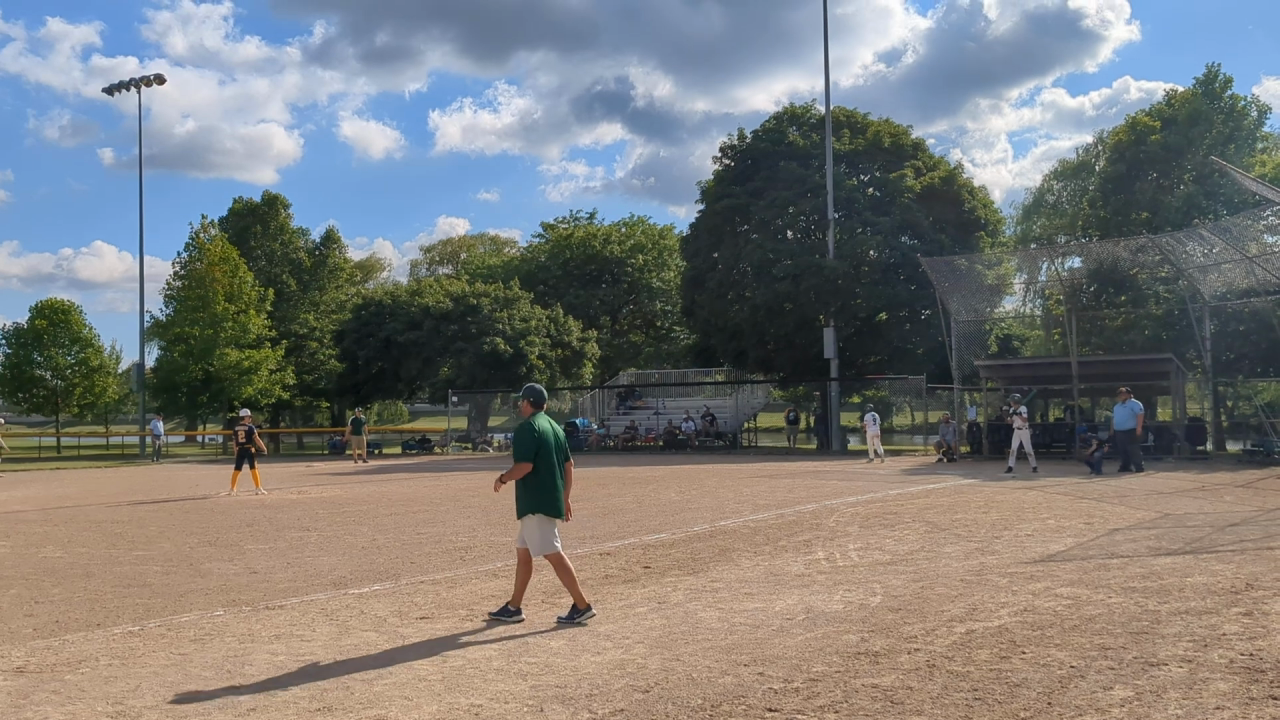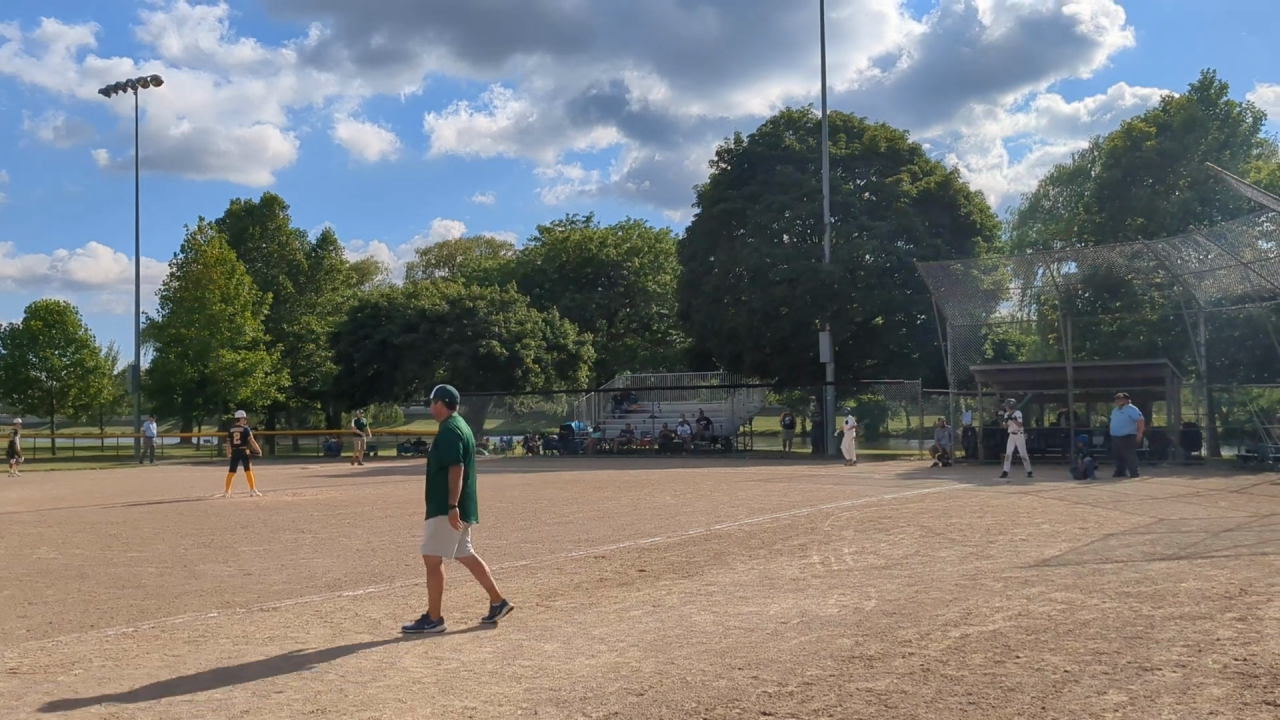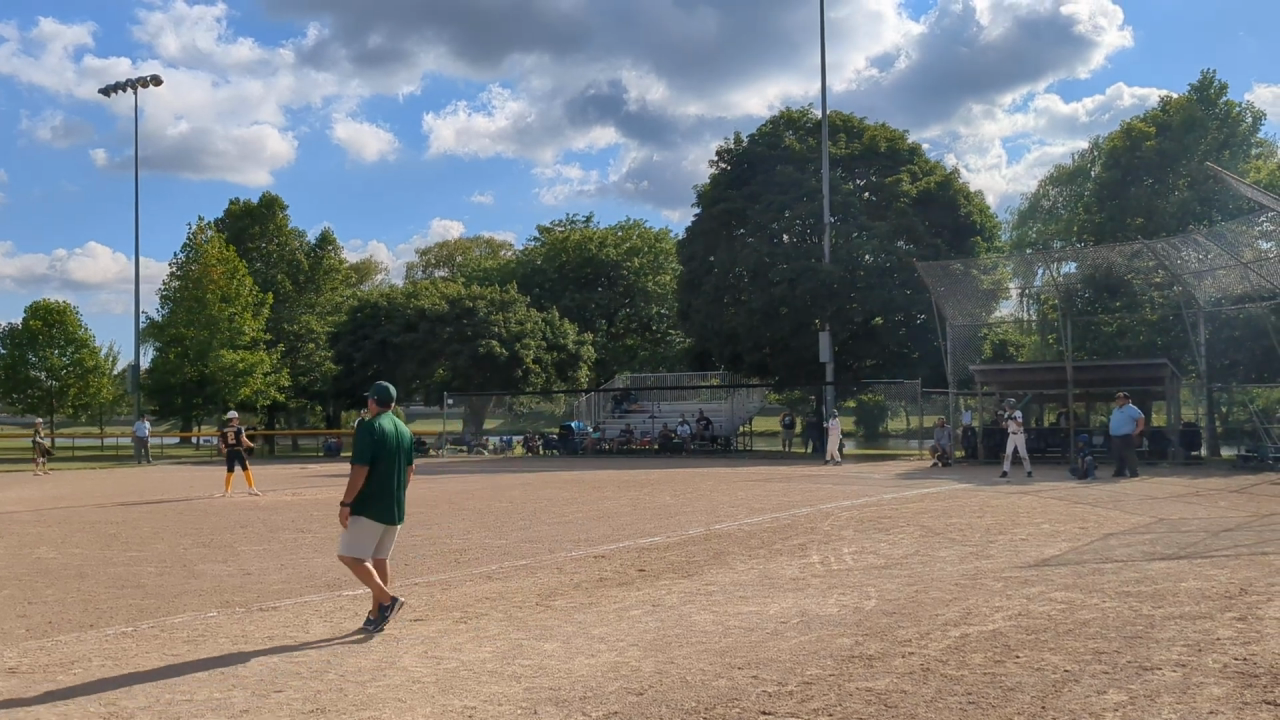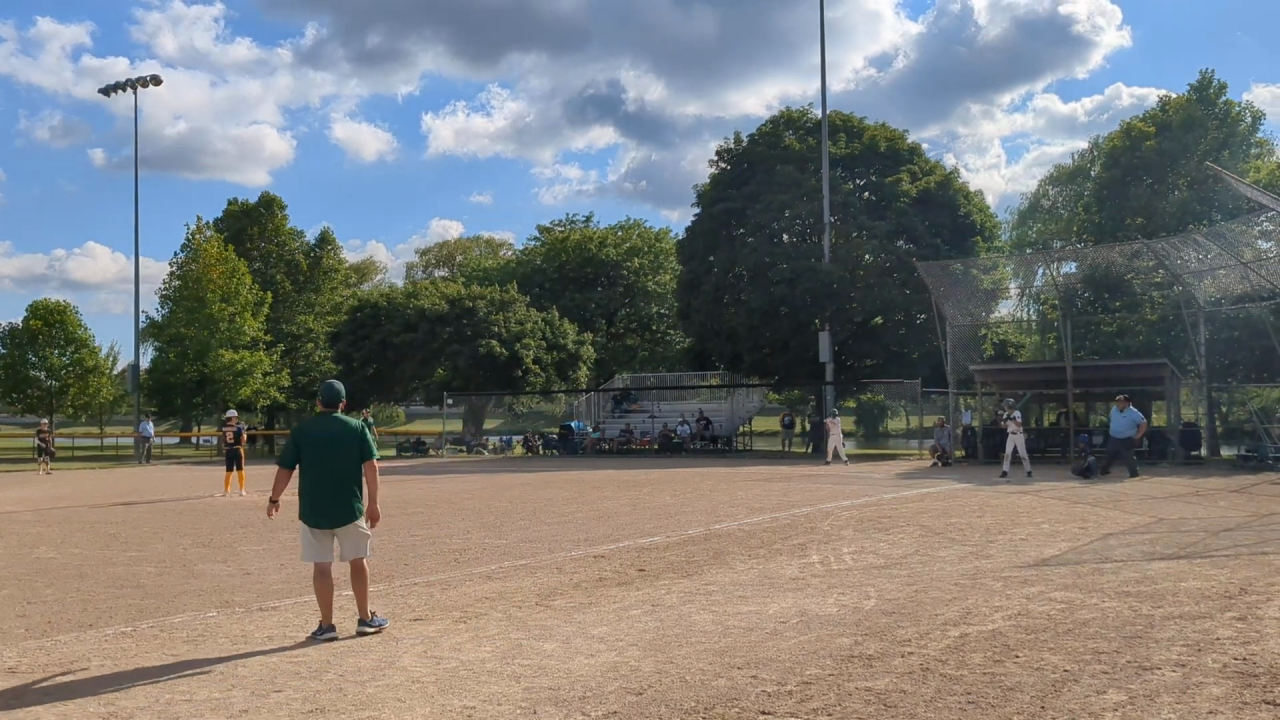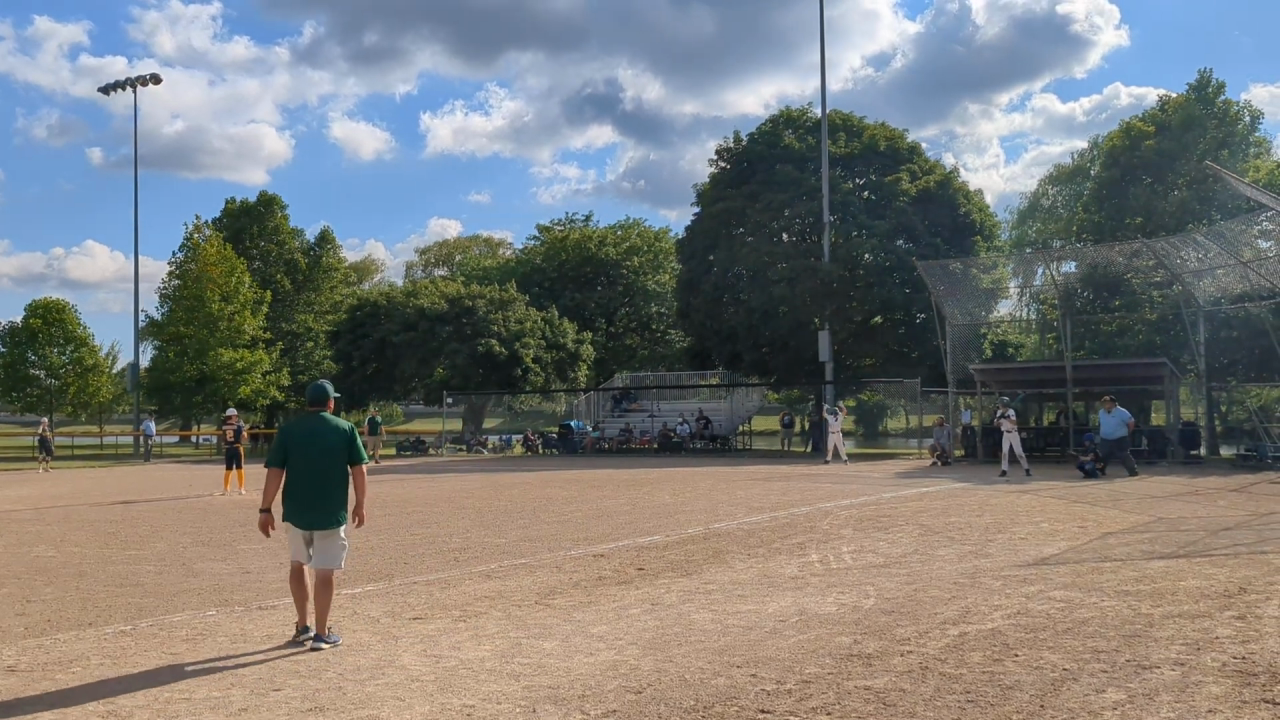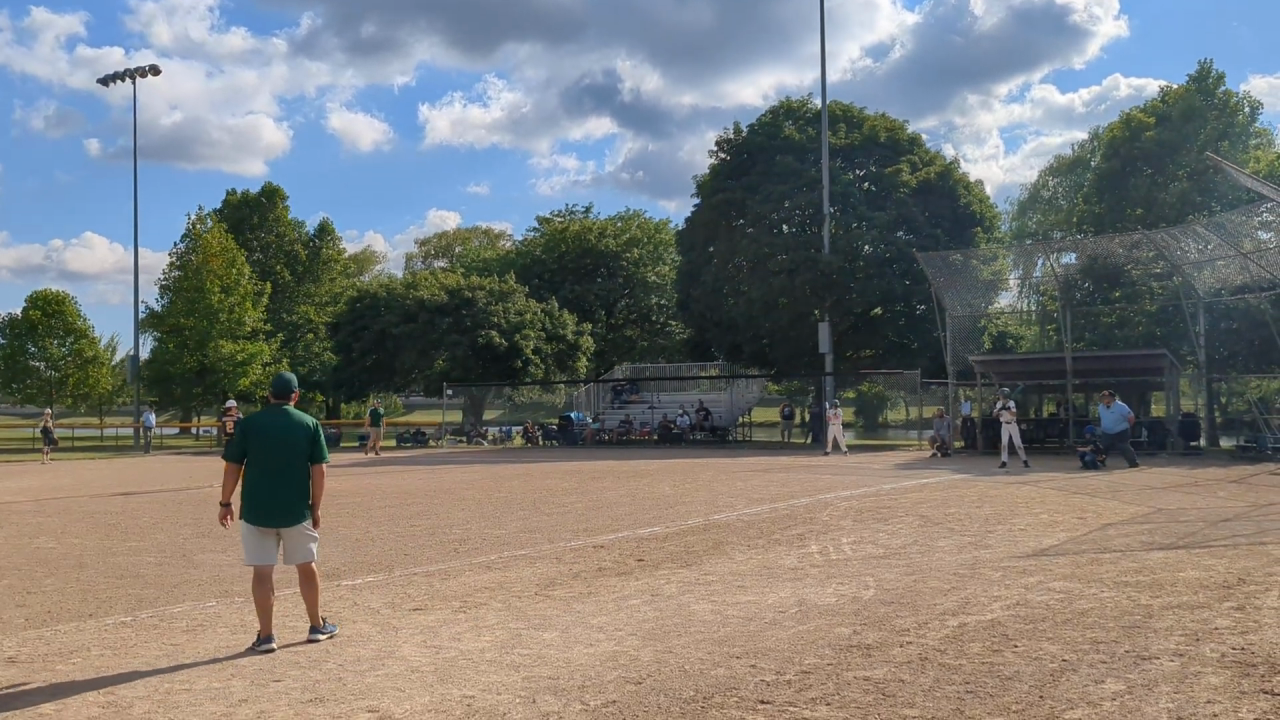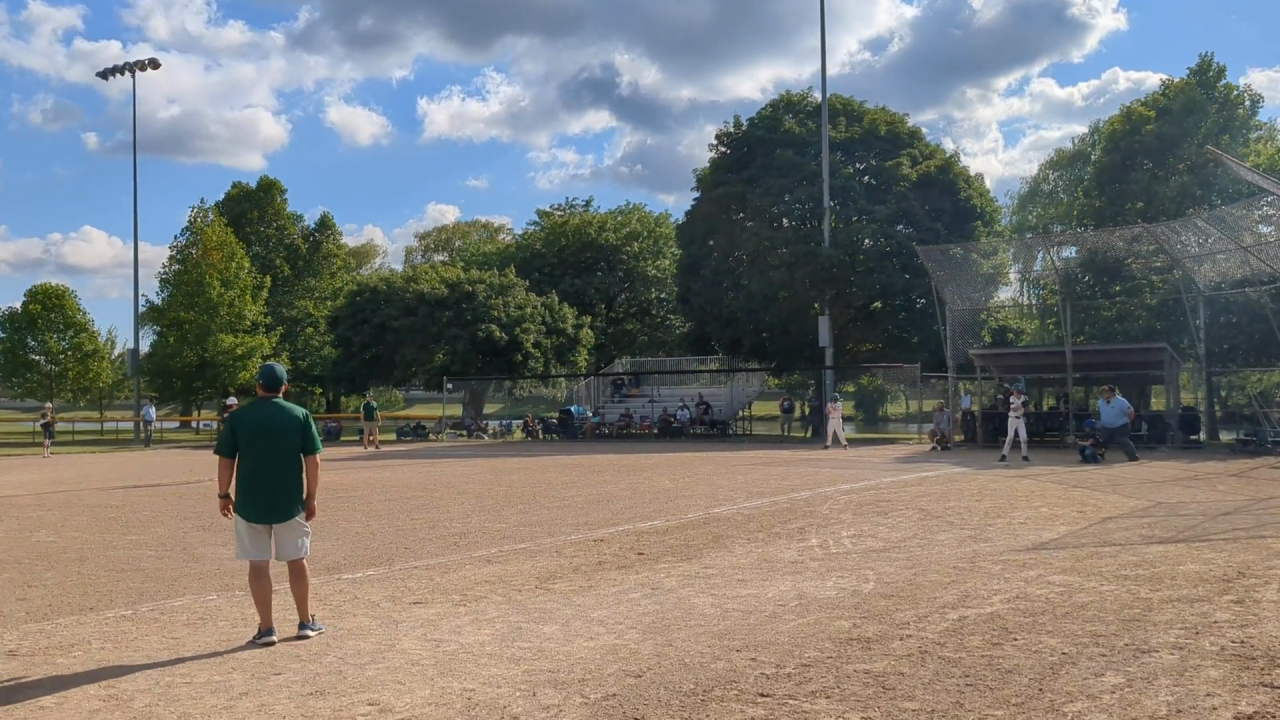
dt=0.7s
person 1, frame 1
left shoulder: (527, 428)
right shoulder: (554, 427)
left elbow: (524, 466)
right elbow: (568, 465)
left wrist: (503, 478)
right wrist: (565, 498)
left hip: (536, 503)
right hip: (551, 501)
left knee: (554, 555)
right knee: (524, 553)
left ankle: (582, 605)
right ankle: (513, 608)
person 1, frame 2
left shoulder: (449, 429)
right shoulder: (460, 426)
left elbow: (456, 470)
left wrist: (451, 506)
left hip: (446, 507)
right hip: (462, 506)
left knee: (432, 557)
right knee: (464, 555)
left ankle: (434, 618)
right ankle: (498, 602)
person 1, frame 3
left shoulder: (368, 427)
right shoulder: (404, 429)
left elbow: (360, 470)
right elbow: (409, 469)
left wrist: (345, 503)
left hip: (369, 507)
right hip: (395, 507)
left knee: (351, 556)
right knee: (379, 559)
left ankle: (387, 600)
right ankle: (376, 615)
person 1, frame 4
left shoulder: (300, 431)
right shoulder: (357, 428)
left elbow: (285, 470)
right elbow: (371, 467)
left wrist: (274, 499)
right wrist: (372, 503)
left hip: (313, 510)
right hip: (349, 509)
left knee: (321, 567)
right knee: (357, 559)
left ankle: (327, 625)
right ankle: (366, 617)
person 1, frame 5
left shoulder: (288, 430)
right shoulder: (345, 429)
left elbow: (275, 472)
right elbow: (359, 470)
left wrist: (265, 510)
right wrist: (359, 504)
left hip: (296, 512)
right hip: (332, 513)
left knee: (298, 566)
right knee: (325, 572)
left ankle: (303, 626)
right ankle: (321, 633)
person 1, frame 6
left shoulder: (248, 423)
right shoulder: (309, 424)
left elbow: (233, 467)
right elbow: (319, 470)
left wrist: (225, 503)
right wrist: (315, 507)
left hip: (256, 510)
right hip: (296, 510)
left knee: (262, 571)
right knee: (306, 565)
left ankle: (266, 635)
right ankle: (317, 625)
person 1, frame 7
left shoulder: (238, 417)
right shoulder: (300, 415)
left elbow: (225, 461)
right elbow: (313, 461)
left wrist: (224, 495)
right wrist: (311, 497)
left hip: (250, 504)
right hip: (290, 503)
left knee: (258, 565)
right knee: (296, 561)
left ankle: (266, 628)
right ankle: (306, 622)
